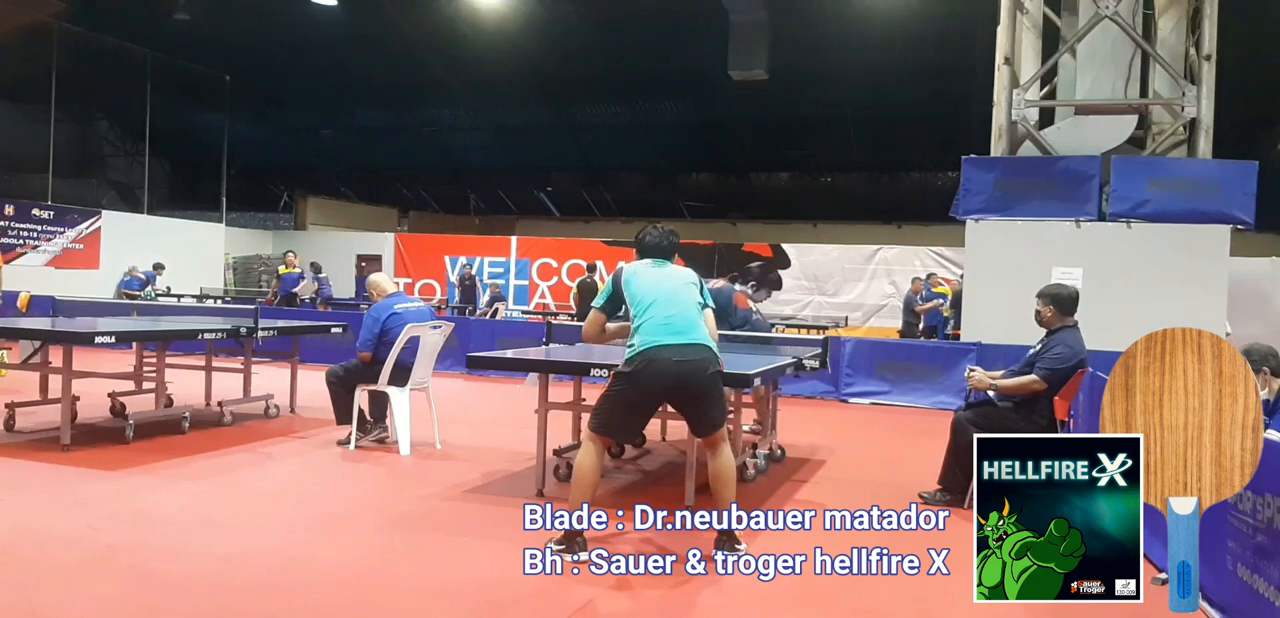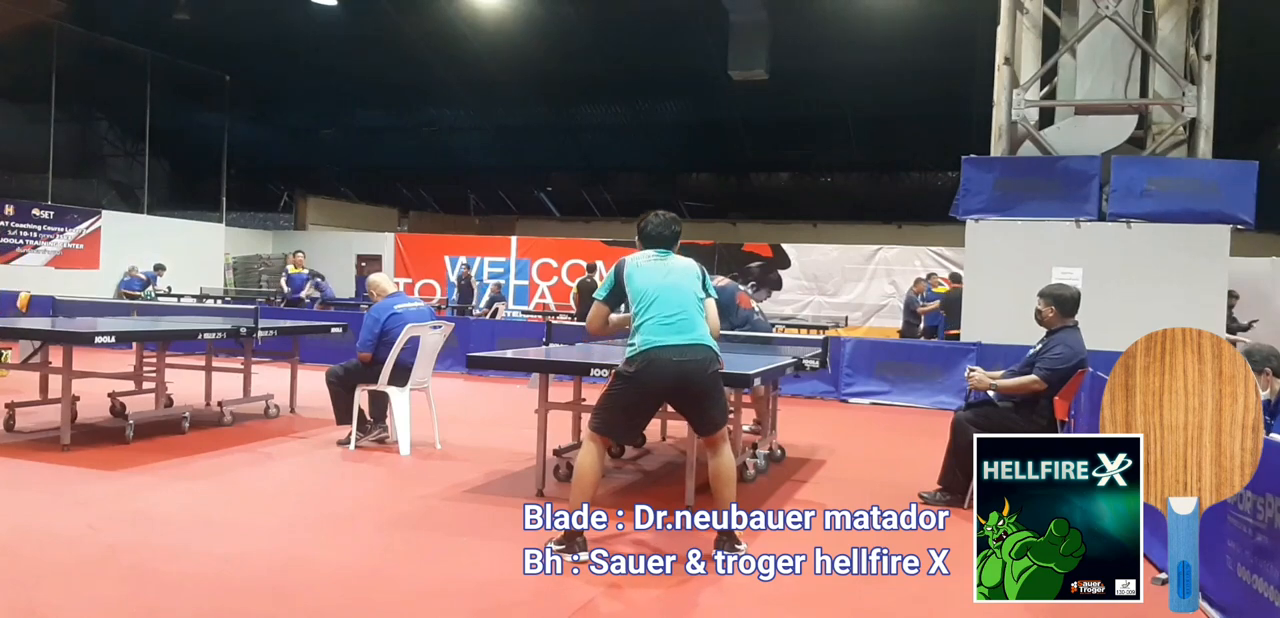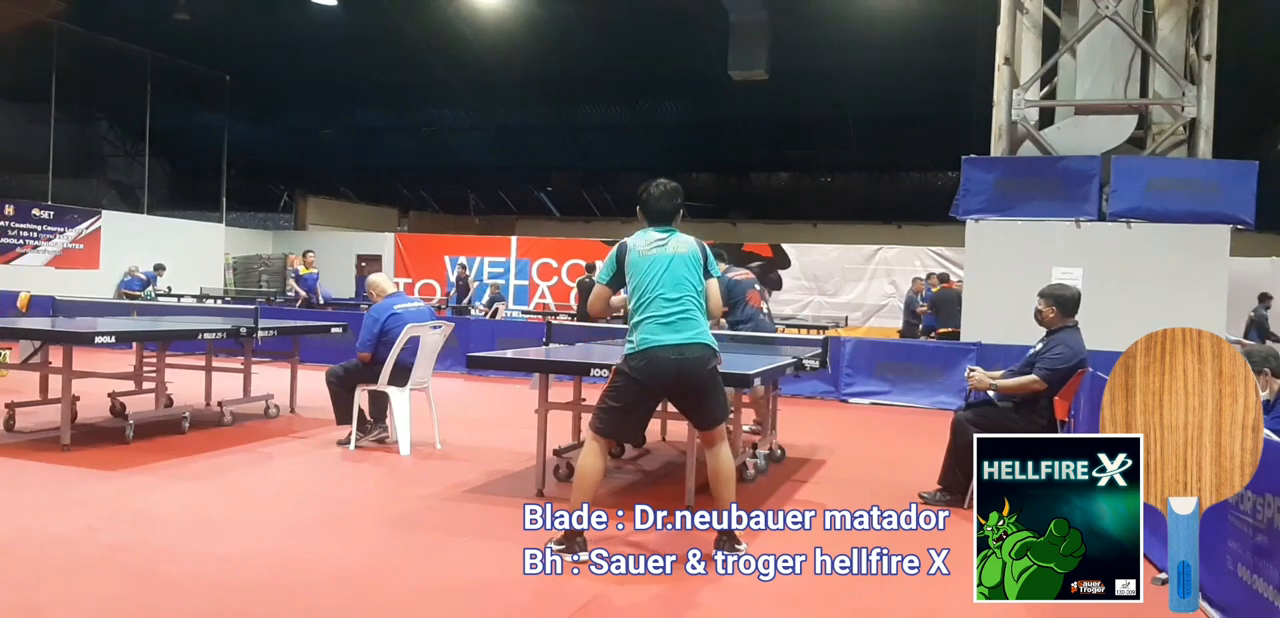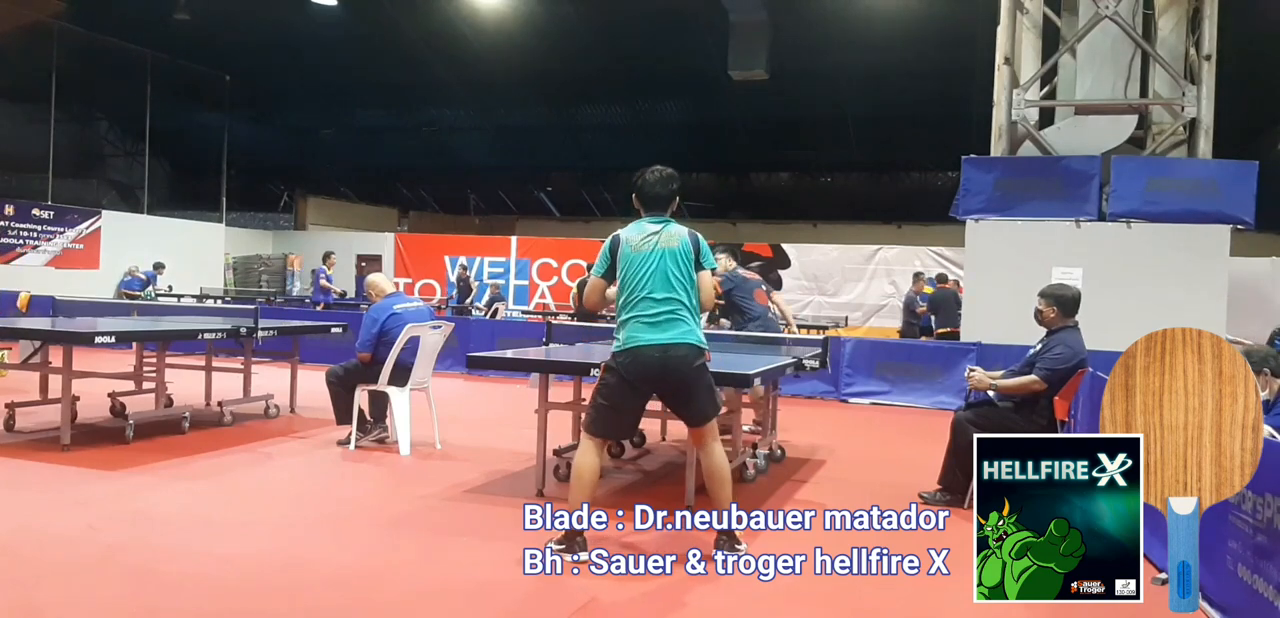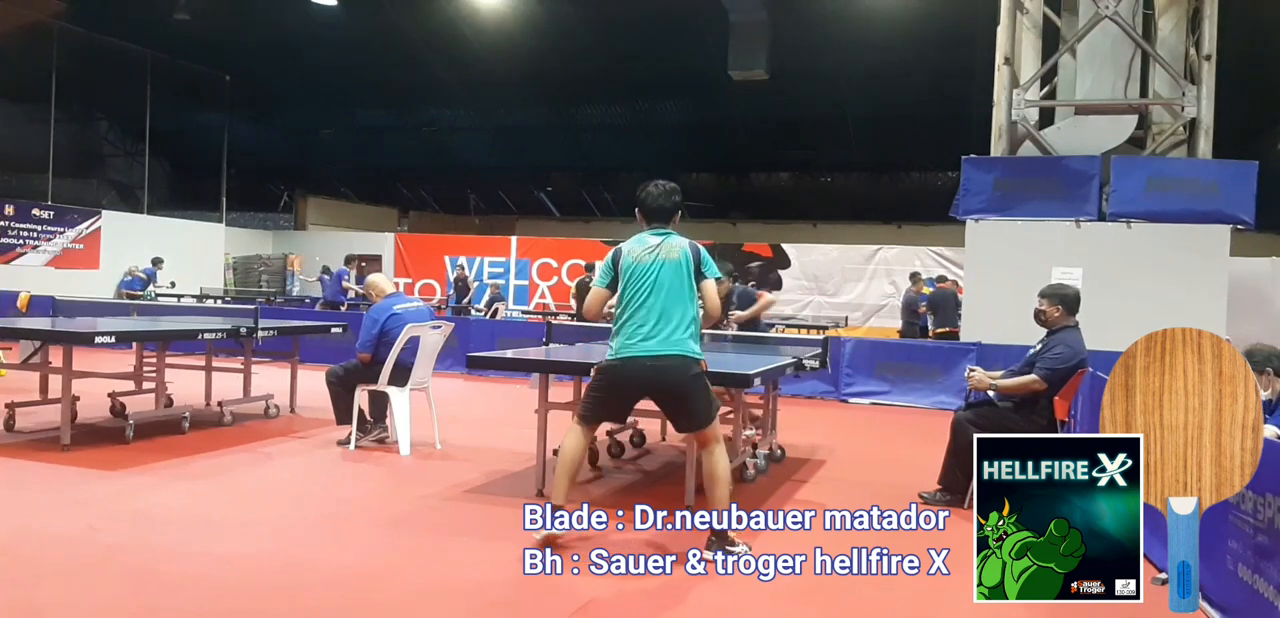
dt=0.5s
person 1, frame 1
left shoulder: (625, 273)
right shoulder: (691, 276)
left elbow: (590, 333)
right elbow: (712, 335)
left hip: (647, 360)
right hip: (700, 359)
left knee: (594, 439)
right knee: (718, 442)
left ankle: (573, 537)
right ankle: (727, 537)
person 1, frame 2
left shoulder: (626, 265)
right shoulder: (694, 267)
left elbow: (594, 326)
right elbow: (714, 327)
left hip: (648, 360)
right hip: (700, 359)
left knee: (594, 439)
right knee: (718, 442)
left ankle: (572, 538)
right ankle: (728, 538)
person 1, frame 3
left shoulder: (626, 248)
right shoulder: (697, 248)
left elbow: (595, 308)
right elbow: (715, 309)
left hip: (645, 356)
right hip: (698, 353)
left knee: (597, 440)
right knee: (717, 440)
left ankle: (573, 538)
right ankle: (727, 537)
person 1, frame 4
left shoulder: (619, 240)
right shoulder: (692, 239)
left elbow: (591, 300)
right elbow: (707, 301)
left hip: (631, 353)
right hip: (685, 351)
left knee: (592, 440)
right knee: (708, 439)
left ankle: (574, 537)
right ankle: (727, 536)
person 1, frame 5
left shoulder: (621, 252)
right shoulder: (693, 251)
left elbow: (591, 311)
right elbow: (714, 310)
left hip: (624, 361)
right hip: (680, 362)
left knee: (582, 426)
right knee: (712, 441)
left ankle: (554, 515)
right ankle: (719, 537)
person 2, frame 1
left shoulder: (1065, 346)
right shoulder: (1058, 337)
left elbow: (1037, 382)
right elbow: (1025, 372)
left wrist: (991, 385)
right wrist: (988, 374)
left hip: (1035, 418)
right hip: (1025, 409)
left knee: (964, 421)
right knee: (965, 411)
left ankle: (954, 491)
right ankle: (960, 484)
person 2, frame 2
left shoulder: (1065, 346)
right shoulder: (1058, 337)
left elbow: (1037, 382)
right elbow: (1024, 372)
left wrist: (991, 385)
right wrist: (988, 374)
left hip: (1035, 419)
right hip: (1025, 409)
left knee: (964, 421)
right knee: (965, 411)
left ankle: (955, 491)
right ankle: (959, 484)
person 2, frame 3
left shoulder: (1066, 346)
right shoulder: (1057, 337)
left elbow: (1036, 382)
right elbow: (1024, 371)
left wrist: (991, 385)
right wrist: (988, 374)
left hip: (1035, 419)
right hip: (1025, 409)
left knee: (964, 421)
right knee: (964, 411)
left ankle: (955, 490)
right ankle: (963, 484)
person 2, frame 4
left shoulder: (1066, 346)
right shoulder: (1058, 337)
left elbow: (1036, 382)
right elbow: (1024, 372)
left wrist: (991, 385)
right wrist: (988, 374)
left hip: (1035, 419)
right hip: (1025, 409)
left knee: (964, 421)
right knee: (965, 411)
left ankle: (955, 491)
right ankle: (959, 485)
person 2, frame 5
left shoulder: (1066, 345)
right shoulder: (1057, 337)
left elbow: (1036, 382)
right elbow: (1024, 371)
left wrist: (991, 385)
right wrist: (988, 374)
left hip: (1035, 419)
right hip: (1024, 409)
left knee: (964, 421)
right knee: (965, 411)
left ankle: (955, 490)
right ankle: (961, 484)
person 3, frame 1
left shoulder: (378, 310)
right shoulder: (425, 306)
left elbow: (364, 355)
left wrist: (365, 357)
left hip: (393, 373)
left knee: (334, 375)
right knee: (377, 367)
left ankle: (363, 428)
right ankle: (378, 424)
person 3, frame 2
left shoulder: (378, 310)
right shoulder: (425, 306)
left elbow: (364, 355)
left wrist: (365, 357)
left hip: (393, 373)
left knee: (334, 375)
right knee: (377, 366)
left ankle: (363, 428)
right ankle: (378, 424)
person 3, frame 3
left shoulder: (378, 310)
right shoulder: (425, 306)
left elbow: (364, 356)
left wrist: (365, 355)
left hip: (394, 374)
left knee: (334, 375)
right knee: (377, 366)
left ankle: (362, 427)
right ankle: (378, 424)
person 3, frame 4
left shoulder: (377, 310)
right shoulder: (424, 306)
left elbow: (364, 356)
left wrist: (365, 357)
left hip: (393, 373)
left knee: (335, 375)
right knee: (377, 366)
left ankle: (363, 428)
right ankle: (378, 424)
person 3, frame 5
left shoulder: (377, 310)
right shoulder: (424, 306)
left elbow: (364, 356)
left wrist: (364, 356)
left hip: (394, 373)
left knee: (335, 375)
right knee: (377, 366)
left ankle: (363, 427)
right ankle: (378, 424)
